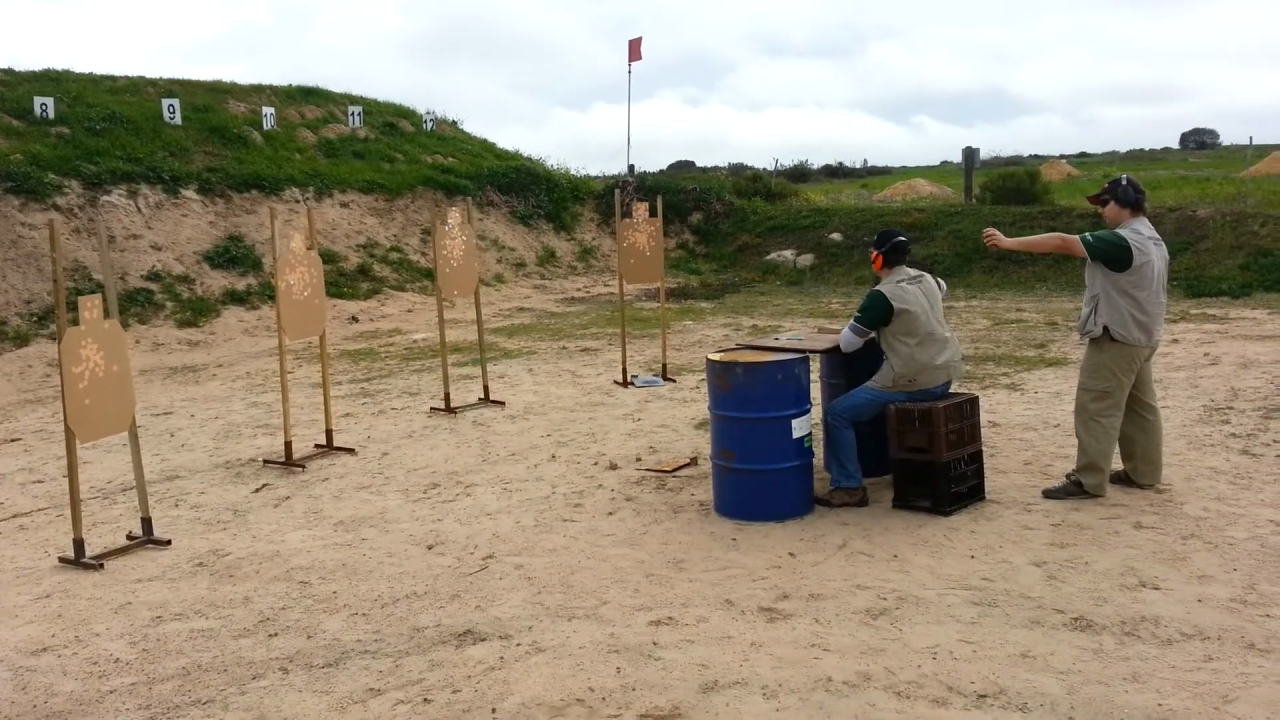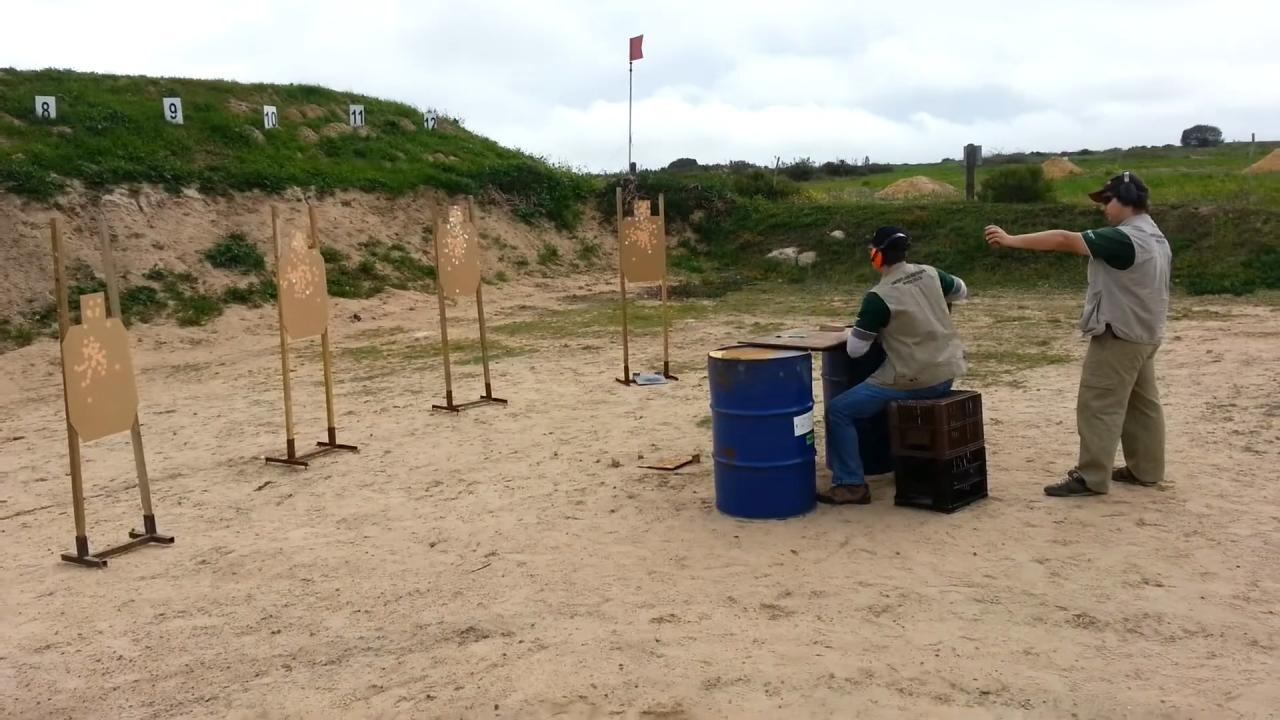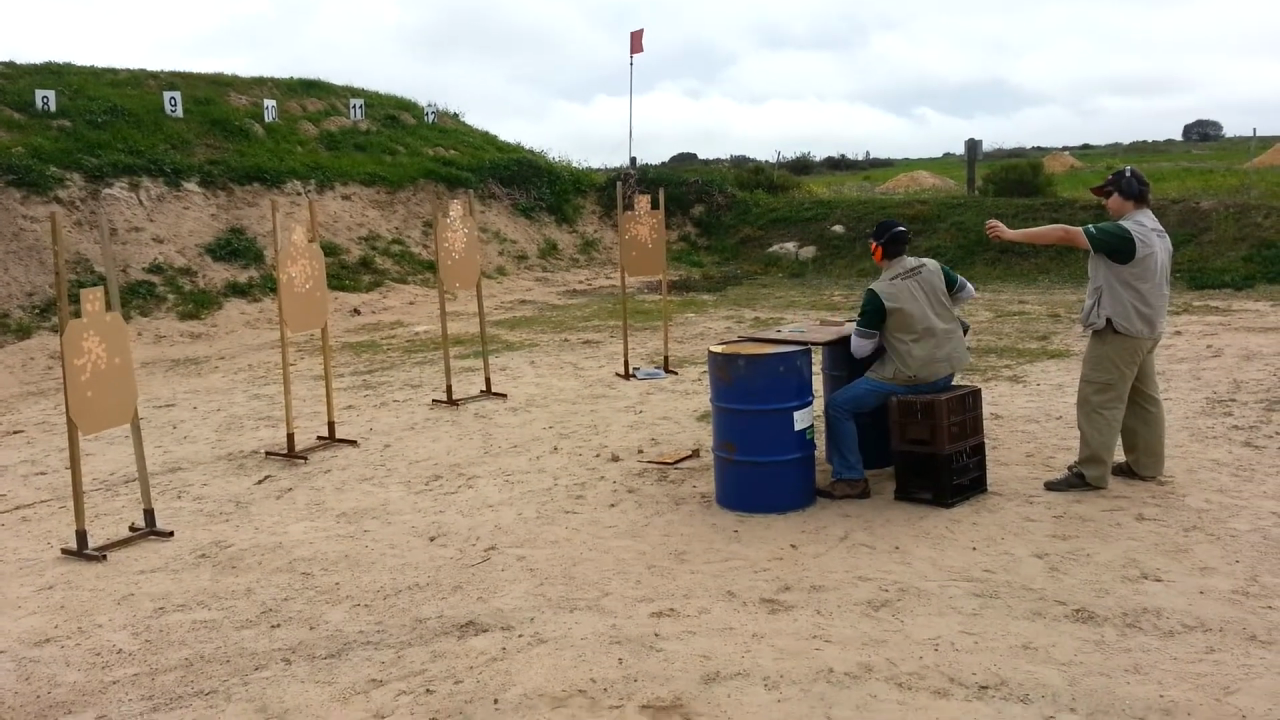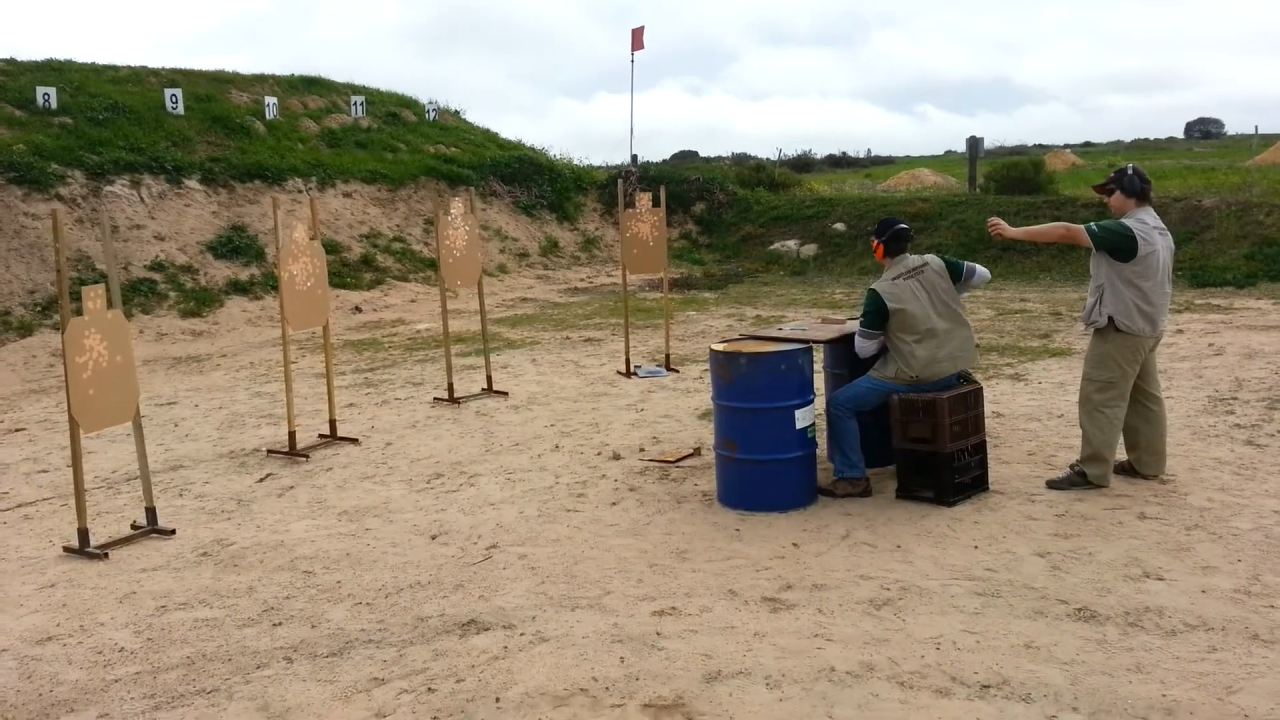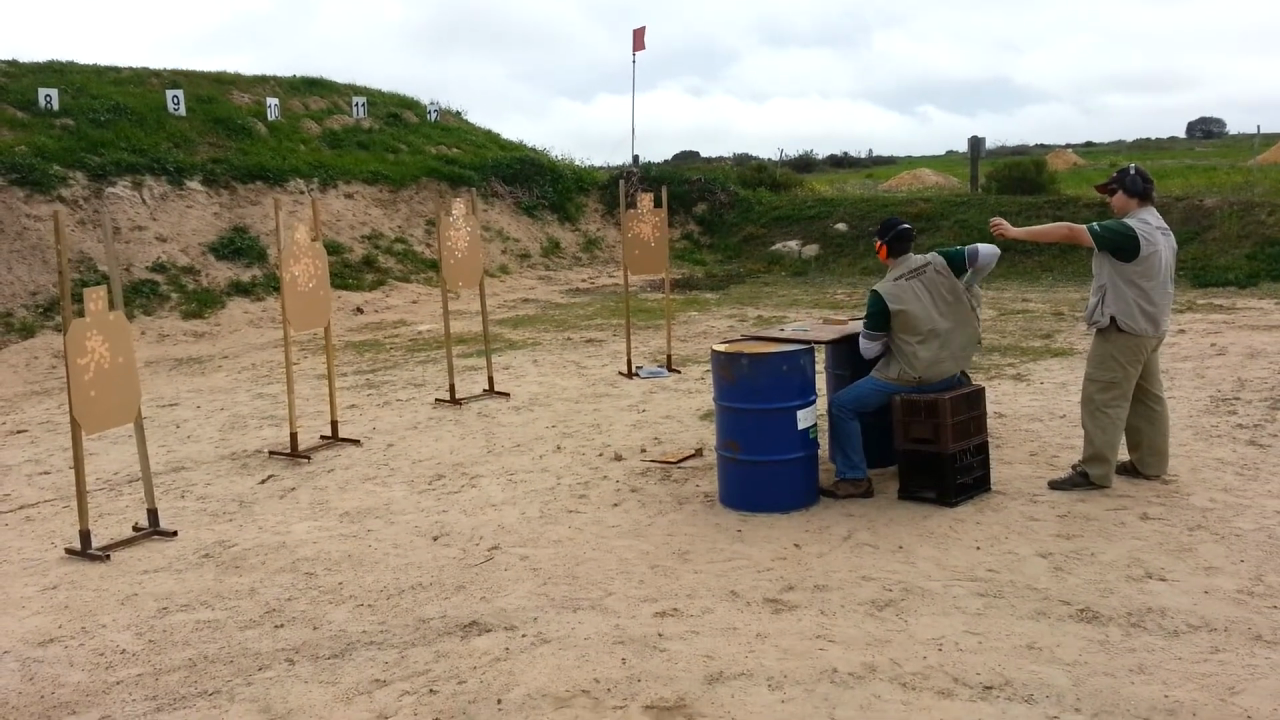
dt=0.1s
person 1, frame 1
left shoulder: (1122, 241)
right shoulder: (1152, 240)
left elbow: (1062, 242)
left wrist: (1008, 242)
left hip: (1117, 338)
right hip: (1141, 336)
left knee: (1097, 408)
right knee: (1140, 406)
left ankle: (1089, 480)
right ankle: (1143, 471)
person 1, frame 2
left shoulder: (1125, 238)
right shoulder: (1155, 237)
left elbow: (1064, 240)
left wrist: (1011, 240)
left hip: (1119, 336)
right hip: (1143, 334)
left knee: (1100, 405)
right knee: (1142, 403)
left ankle: (1091, 477)
right ankle: (1146, 468)
person 1, frame 3
left shoulder: (1125, 233)
right shoulder: (1156, 232)
left elbow: (1065, 234)
left wrist: (1012, 234)
left hip: (1120, 330)
right hip: (1144, 328)
left knee: (1099, 400)
right knee: (1142, 398)
left ankle: (1091, 472)
right ankle: (1146, 463)
person 1, frame 4
left shoulder: (1127, 230)
right shoulder: (1158, 230)
left elbow: (1067, 232)
left wrist: (1013, 232)
left hip: (1121, 329)
right hip: (1146, 327)
left knee: (1101, 398)
right knee: (1144, 396)
left ankle: (1093, 471)
right ankle: (1147, 462)
person 1, frame 5
left shoulder: (1129, 230)
right shoulder: (1160, 230)
left elbow: (1069, 232)
left wrist: (1015, 232)
left hip: (1124, 329)
right hip: (1148, 327)
left knee: (1103, 399)
right knee: (1146, 396)
left ankle: (1095, 471)
right ankle: (1149, 462)
person 2, frame 1
left shoulder: (881, 295)
right shoulder: (927, 280)
left elbow: (848, 343)
right elbow: (942, 290)
left wrist: (859, 324)
left hip: (911, 382)
right hip: (944, 378)
left knee: (836, 414)
left ankle: (849, 488)
person 2, frame 2
left shoulder: (879, 297)
right shoulder: (929, 274)
left elbow: (854, 349)
right elbow: (961, 291)
left wrist: (875, 329)
left hip: (912, 381)
right hip: (946, 375)
left knee: (838, 411)
left ankle: (851, 485)
person 2, frame 3
left shoulder: (879, 292)
right shoulder: (932, 268)
left elbow: (860, 349)
right elbow: (968, 292)
left hip: (911, 376)
right hip: (946, 371)
left knee: (838, 406)
left ankle: (851, 479)
person 2, frame 4
left shoulder: (881, 292)
right shoulder: (936, 264)
left elbow: (864, 349)
right elbow: (982, 275)
left hip: (913, 376)
right hip: (950, 370)
left knee: (839, 404)
left ankle: (852, 478)
person 2, frame 5
left shoulder: (883, 292)
right shoulder: (939, 262)
left elbow: (868, 350)
right elbow: (991, 253)
right wrist: (968, 286)
left hip: (914, 377)
right hip: (952, 371)
left knee: (841, 406)
left ankle: (854, 479)
